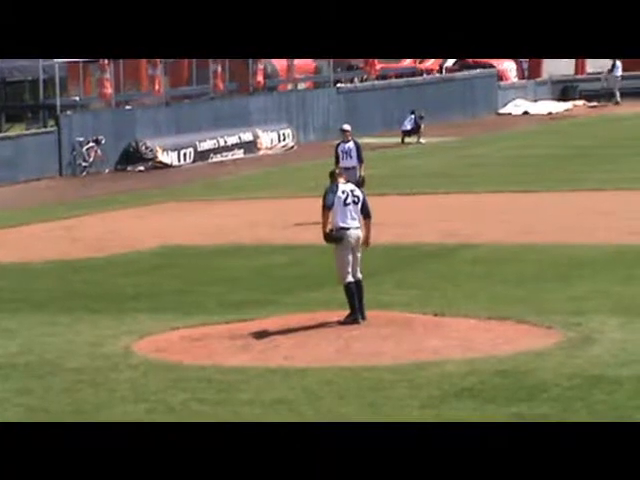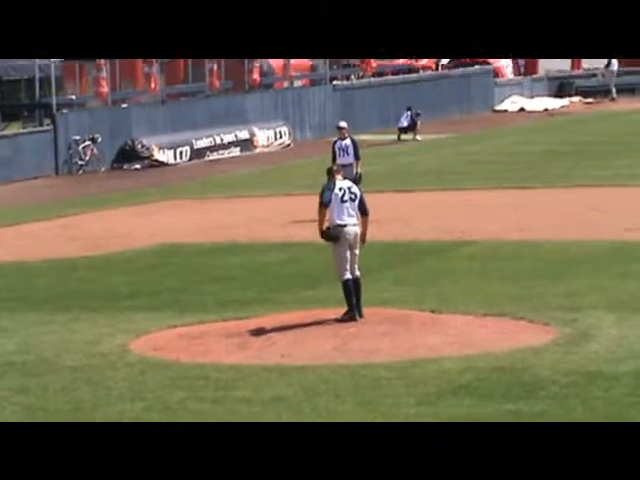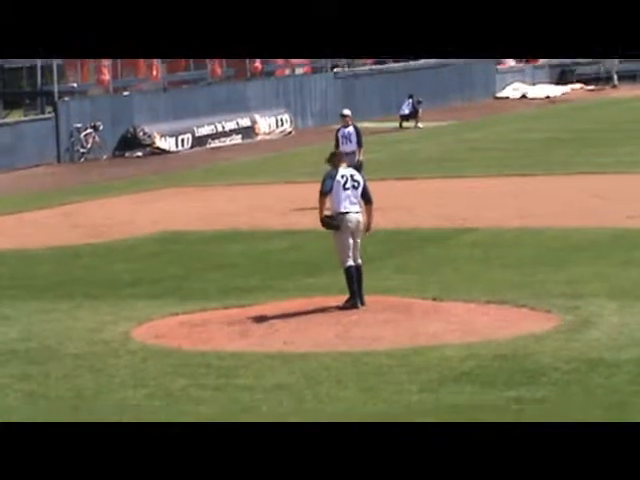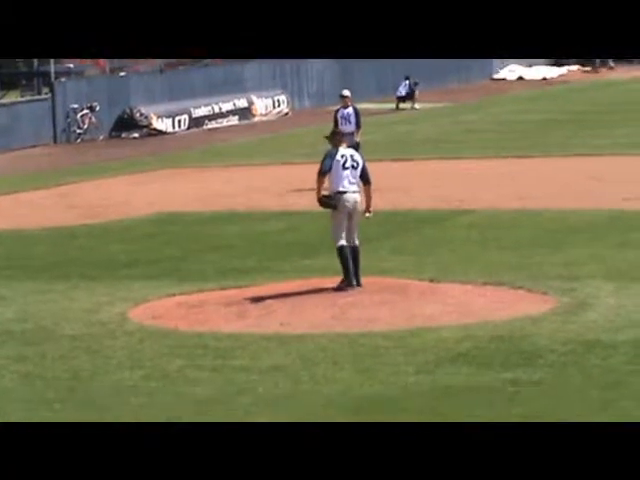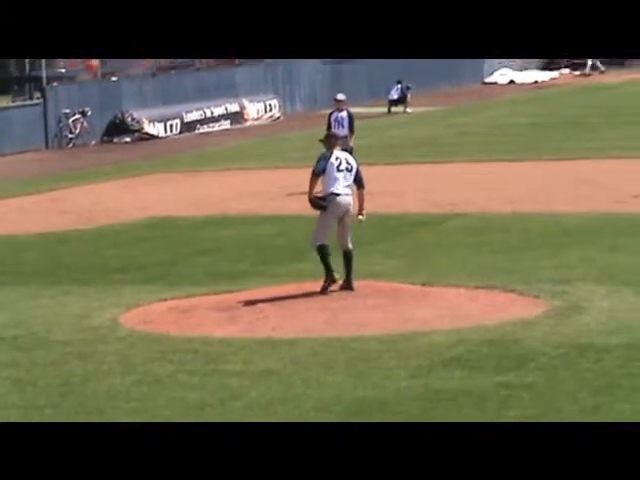
dt=0.2s
person 1, frame 1
left shoulder: (332, 189)
right shoulder: (357, 190)
left elbow: (327, 207)
right elbow: (367, 215)
left wrist: (324, 229)
right wrist: (367, 236)
left hip: (343, 234)
right hip: (357, 232)
left knee: (346, 276)
right knee: (356, 273)
left ankle: (355, 314)
right ankle: (361, 311)
person 1, frame 2
left shoulder: (330, 186)
right shoulder: (354, 187)
left elbow: (323, 205)
right elbow: (365, 213)
left wrist: (321, 227)
right wrist: (364, 233)
left hip: (341, 231)
right hip: (355, 229)
left knee: (344, 273)
right knee: (354, 270)
left ankle: (352, 311)
right ankle: (358, 309)
person 1, frame 3
left shoulder: (332, 174)
right shoulder: (357, 175)
left elbow: (323, 194)
right elbow: (368, 201)
left wrist: (321, 215)
right wrist: (369, 222)
left hip: (343, 218)
right hip: (358, 217)
left knee: (346, 260)
right knee: (356, 258)
left ankle: (354, 299)
right ankle: (359, 296)
person 1, frame 4
left shoulder: (333, 153)
right shoulder: (357, 155)
left elbow: (322, 173)
right elbow: (367, 182)
left wrist: (318, 193)
right wrist: (368, 205)
left hip: (341, 198)
right hip: (355, 197)
left knee: (339, 240)
right knee: (353, 239)
left ankle: (348, 278)
right ankle: (356, 277)
person 1, frame 5
left shoulder: (327, 155)
right shoulder: (351, 159)
left elbow: (316, 174)
right elbow: (360, 186)
left wrist: (310, 194)
right wrist: (361, 208)
left hip: (333, 200)
right hip: (348, 201)
left knee: (319, 239)
right knee: (346, 242)
left ankle: (330, 273)
right ankle: (348, 281)
